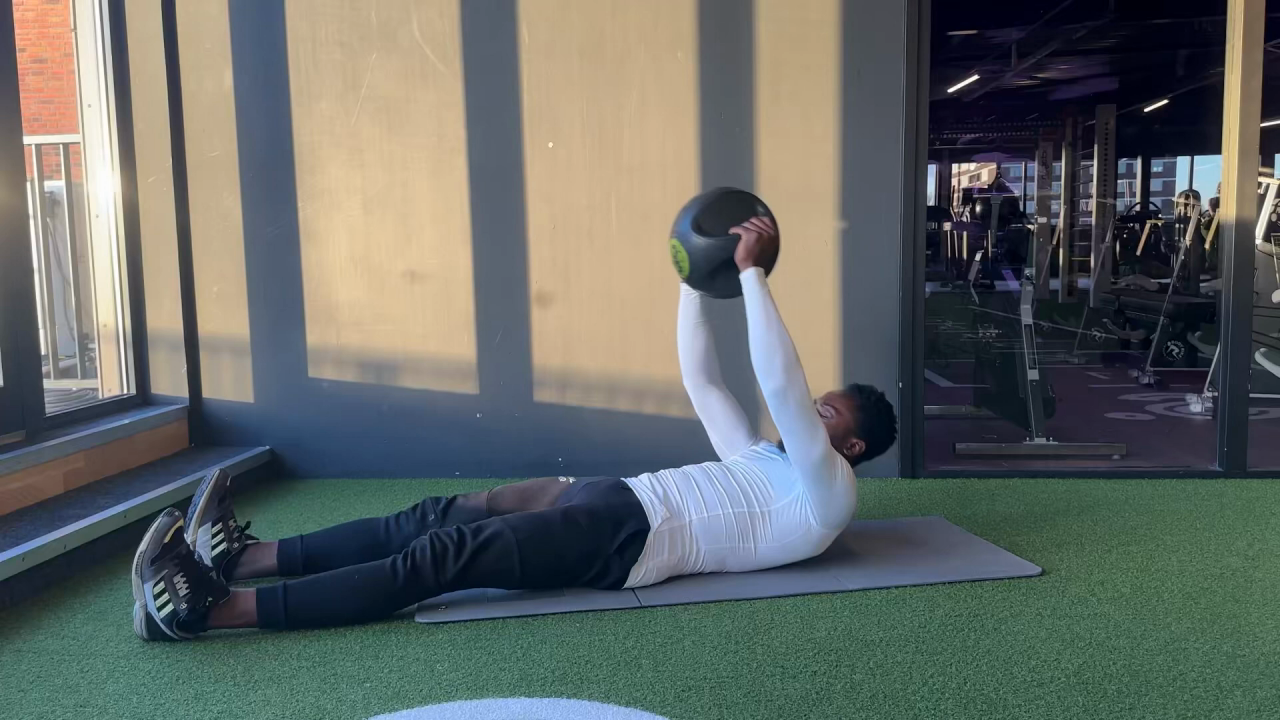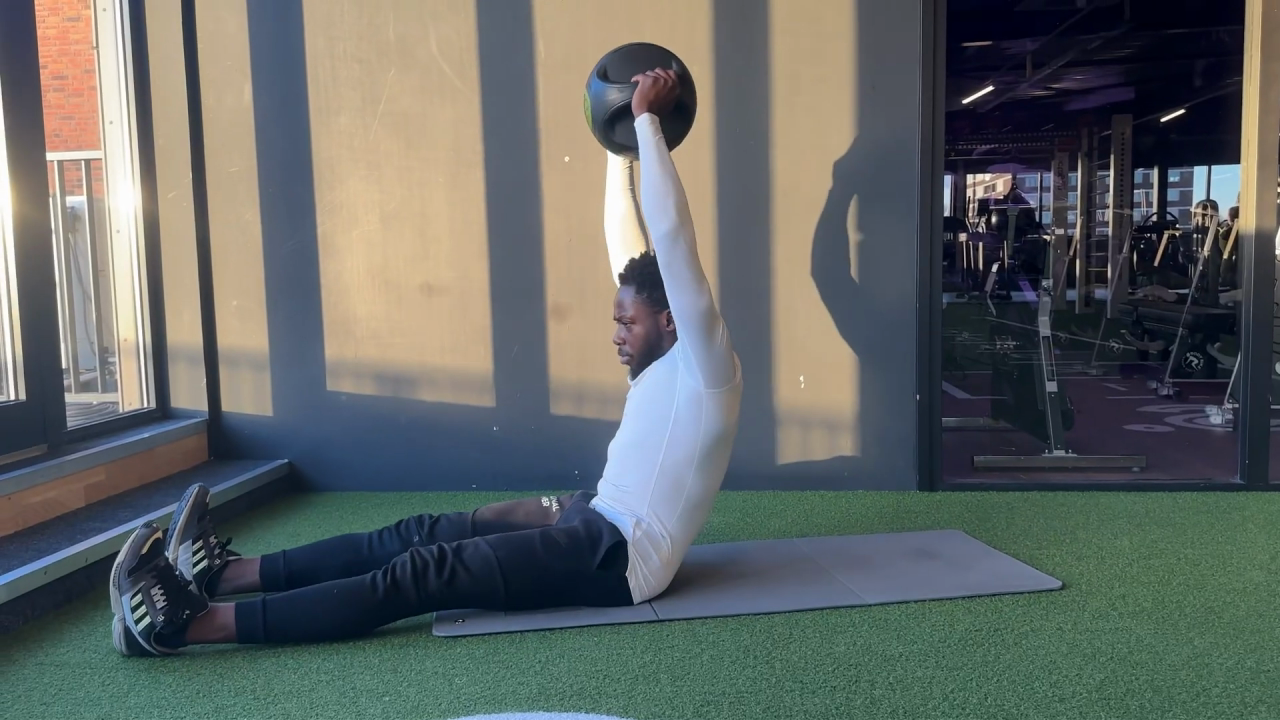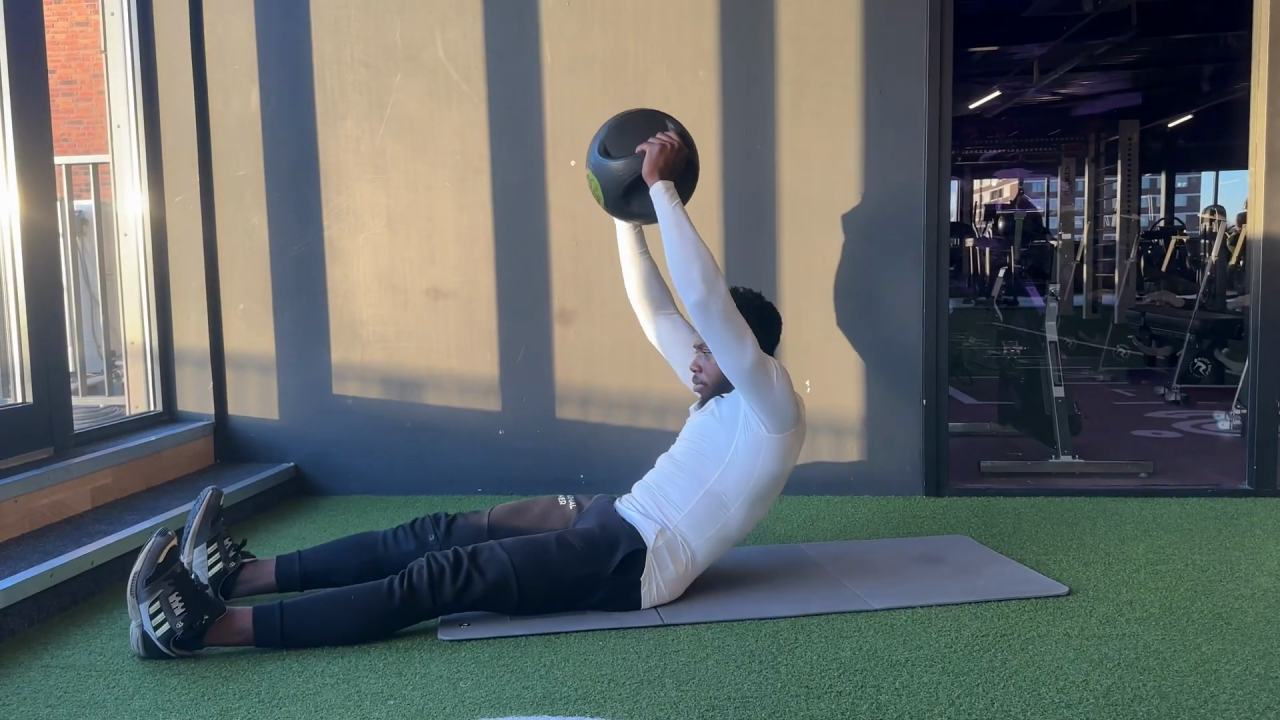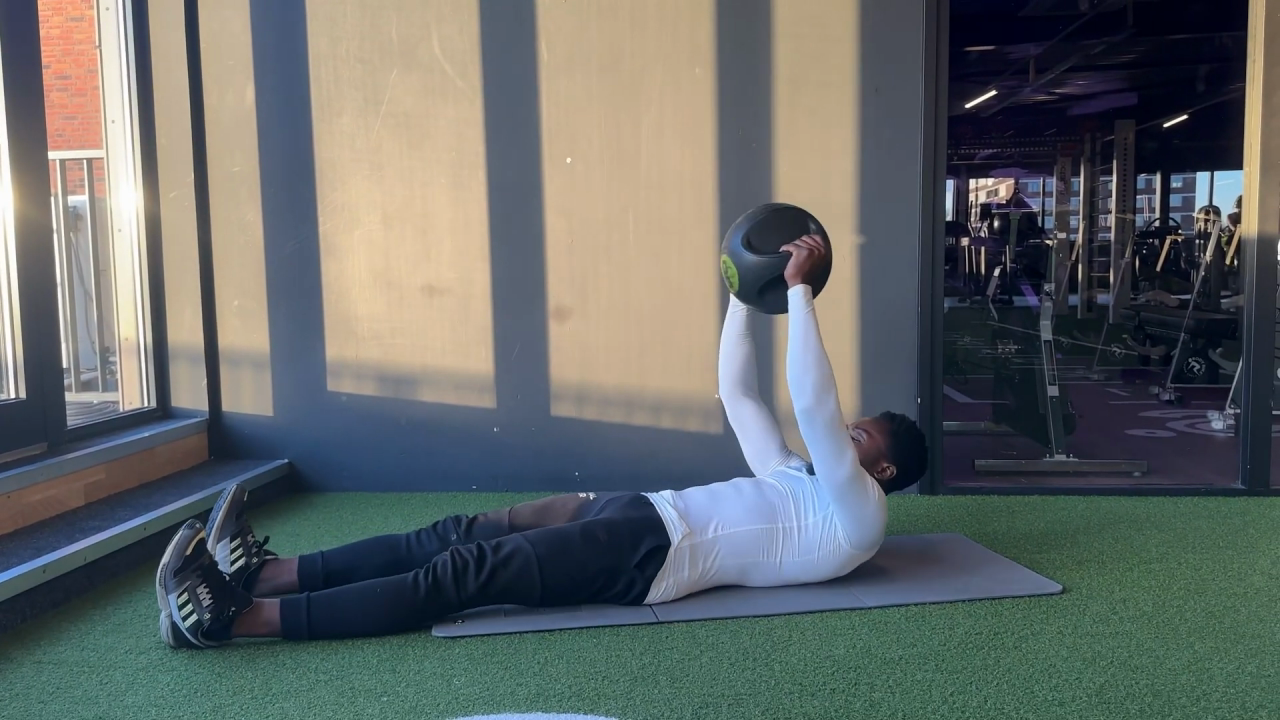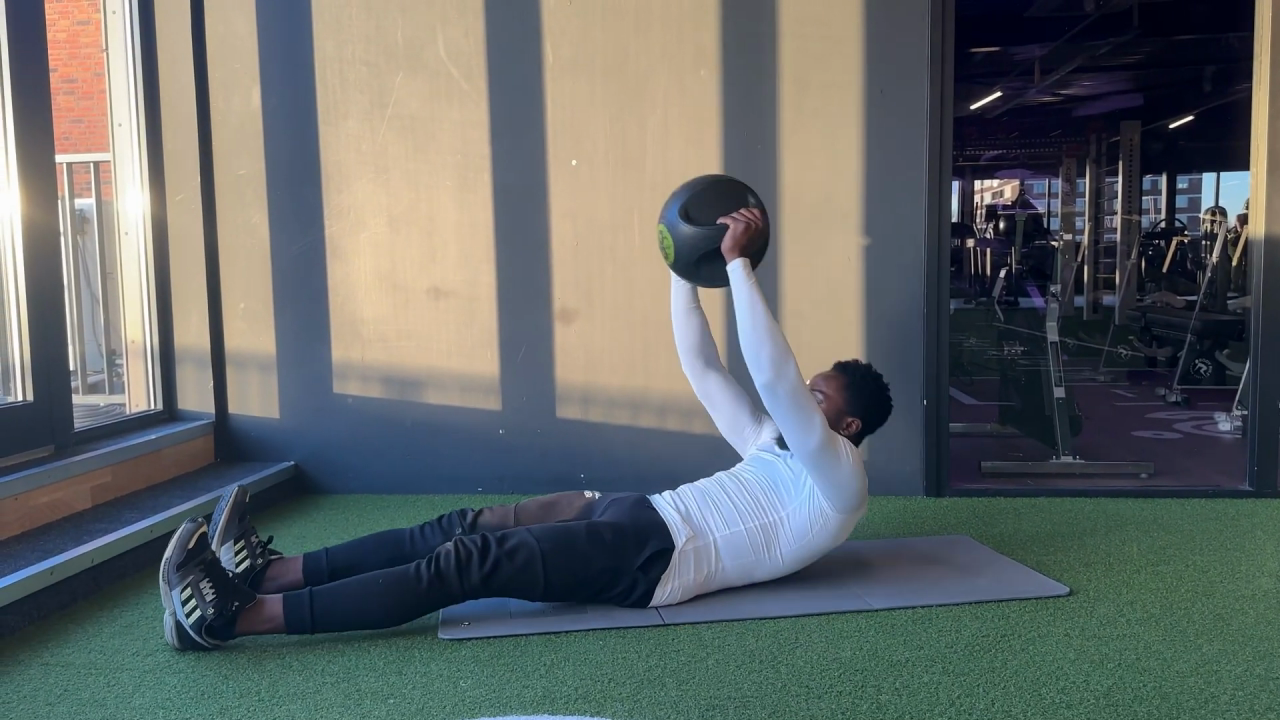
dt=1s
person 1, frame 1
left shoulder: (830, 494)
right shoulder: (772, 459)
left elbow: (783, 389)
right elbow: (704, 384)
left wrist: (752, 273)
right wrist: (697, 282)
left hip: (630, 537)
right hip: (619, 499)
left knee: (443, 556)
right knee: (435, 518)
left ankle: (214, 609)
right ankle: (243, 555)
person 1, frame 2
left shoulder: (706, 363)
right shoulder: (666, 361)
left elbow: (673, 237)
right elbow: (629, 246)
left wrist: (648, 119)
right wrist: (620, 150)
left hip: (619, 557)
right hip: (595, 519)
left knee: (424, 575)
right knee: (422, 535)
right ankle: (226, 572)
person 1, frame 3
left shoulder: (773, 408)
right shoulder: (725, 394)
left elbow: (708, 303)
right elbow: (657, 312)
left wrist: (662, 188)
left hip: (633, 561)
right hip: (610, 518)
left knee: (443, 577)
right knee: (436, 533)
left ankle: (211, 625)
right ankle: (240, 572)
person 1, frame 4
left shoulder: (857, 517)
right shoulder: (795, 480)
left elbow: (814, 406)
right elbow: (738, 395)
left wrist: (799, 290)
right wrist: (743, 294)
left hip: (650, 552)
right hip: (635, 513)
left knee: (467, 573)
right knee: (455, 536)
left ankle: (236, 617)
right ankle: (264, 569)
person 1, frame 5
left shoulder: (840, 478)
right shoulder: (777, 445)
left elbow: (776, 378)
right elbow: (703, 369)
left wrist: (737, 262)
right wrist: (686, 267)
left hip: (657, 554)
right hip: (636, 512)
left knee: (472, 563)
right knee: (461, 529)
left ankle: (239, 615)
right ankle: (272, 569)
